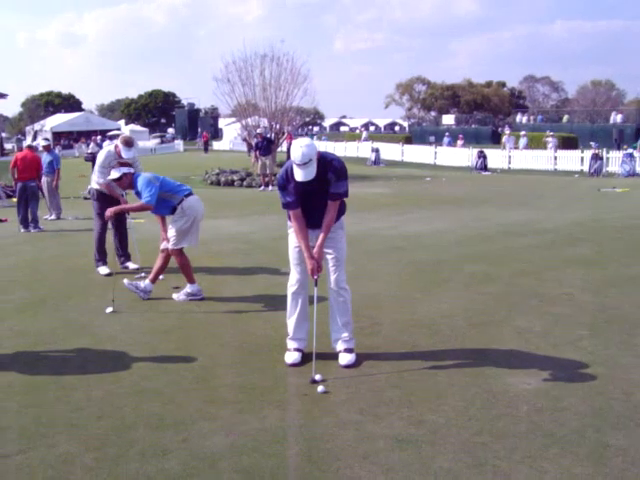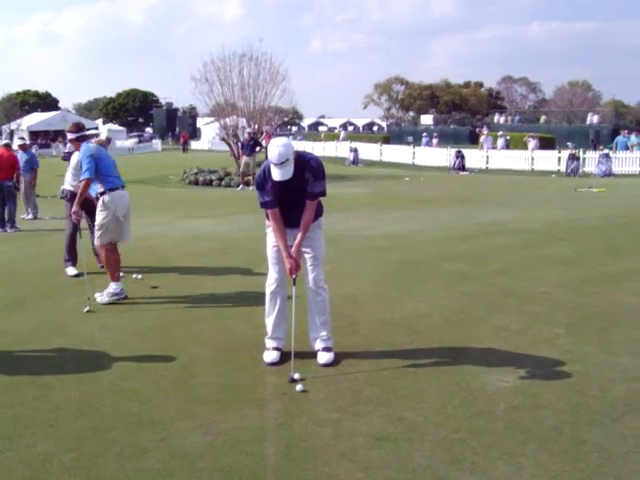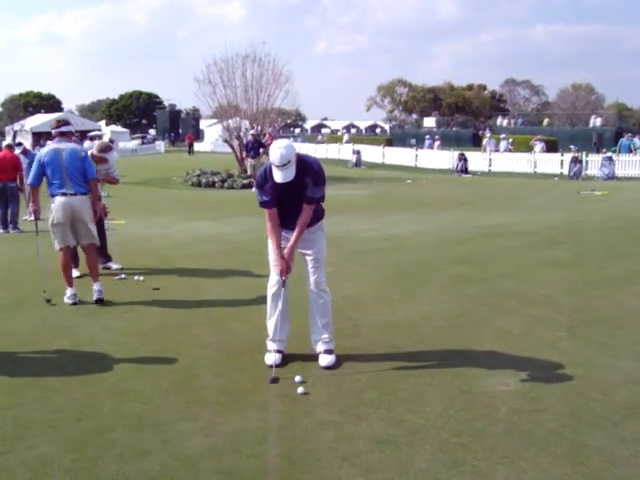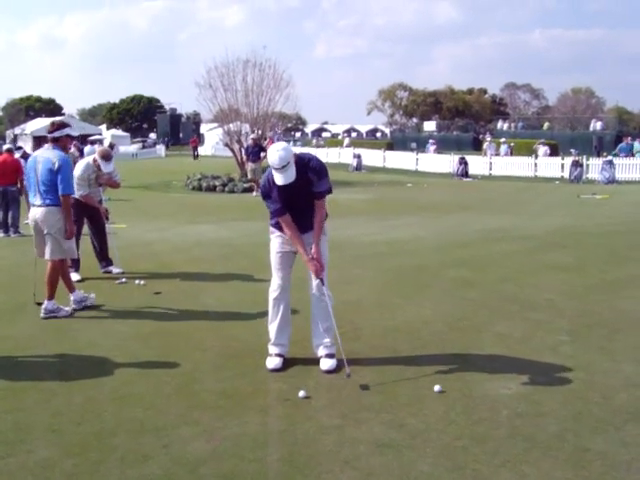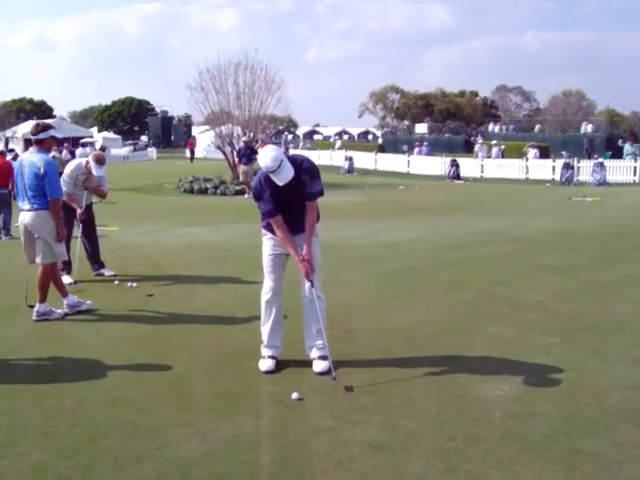
dt=1s
person 1, frame 1
left shoulder: (335, 167)
right shoulder: (285, 176)
left elbow: (332, 208)
right elbow: (296, 217)
left wrist: (320, 246)
right wrist: (308, 254)
left hip: (331, 227)
right hip: (300, 228)
left knee: (338, 283)
right knee: (297, 283)
left ankle: (345, 342)
right ankle: (295, 343)
person 1, frame 2
left shoulder: (313, 166)
right shoulder: (263, 176)
left elbow: (310, 208)
right elbow: (274, 217)
left wrist: (298, 246)
right wrist: (286, 254)
left hip: (309, 227)
right hip: (278, 228)
left knee: (316, 282)
right knee: (275, 283)
left ankle: (323, 341)
right ankle: (274, 341)
person 1, frame 3
left shoulder: (313, 170)
right shoulder: (264, 176)
left elbow: (307, 212)
right elbow: (271, 218)
left wrist: (291, 249)
right wrist: (278, 255)
left hip: (311, 229)
right hip: (280, 231)
left knee: (318, 285)
right knee: (276, 285)
left ankle: (324, 344)
right ankle: (276, 344)
person 1, frame 4
left shoulder: (315, 167)
right shoulder: (268, 184)
left elbow: (320, 208)
right elbow: (287, 224)
left wrist: (316, 246)
right wrist: (306, 258)
left hip: (314, 231)
right hip: (282, 234)
left knee: (320, 288)
right knee: (279, 288)
left ankle: (325, 348)
right ankle: (277, 348)
person 1, frame 5
left shoulder: (307, 167)
right shoulder: (261, 185)
left elbow: (312, 208)
right elbow: (279, 226)
left wrist: (307, 246)
right wrist: (297, 259)
left hip: (305, 233)
right hip: (275, 236)
left knee: (312, 290)
right knee: (271, 291)
left ankle: (318, 350)
right ankle: (270, 350)
person 2, frame 1
left shoulder: (144, 180)
right shoulder: (139, 187)
left elbow: (147, 205)
right elbow: (158, 208)
left wrist: (118, 209)
right wrist: (164, 231)
left hip: (188, 206)
right hip: (185, 208)
left knee: (175, 249)
right knee: (166, 249)
left ankle: (194, 289)
right ankle: (146, 287)
person 2, frame 2
left shoulder: (86, 151)
right shoulder: (98, 149)
left elbow: (87, 180)
left wrist: (76, 205)
left hip: (110, 198)
right hip: (121, 195)
left knee: (102, 245)
right knee: (110, 245)
left ankle: (115, 288)
right ankle: (116, 287)
person 2, frame 3
left shoulder: (43, 153)
right shoulder: (80, 150)
left elbow: (33, 183)
right elbow: (92, 179)
left wrist: (34, 203)
right wrist: (96, 203)
left hip: (59, 202)
right hip: (81, 201)
left knee: (64, 249)
right knee: (88, 246)
left ankle: (70, 291)
right ankle: (97, 287)
person 2, frame 4
left shoulder: (33, 157)
right shoulder: (61, 159)
left elbow: (29, 187)
right elbow: (64, 195)
right wrist: (69, 222)
left hip: (35, 211)
right hip: (53, 212)
left knee: (60, 256)
right knee: (56, 259)
left ankle: (75, 296)
right ankle: (49, 305)
person 2, frame 5
left shoulder: (20, 161)
right shoulder: (47, 162)
left elbow: (18, 192)
right elbow: (53, 199)
right wrist: (60, 225)
left hip: (24, 216)
right hip: (42, 216)
left knee: (50, 261)
right knee: (46, 263)
left ankle: (69, 301)
right ankle: (41, 308)
person 3, frame 1
left shoulder: (131, 155)
right shoulder: (105, 155)
right elbow: (103, 183)
right wrist: (120, 198)
left hip: (118, 192)
right hip: (100, 192)
left knee: (121, 227)
right knee: (100, 227)
left ankle: (124, 260)
right ankle: (101, 263)
person 3, frame 2
right shoulder: (78, 159)
right elbow: (77, 186)
right wrist: (93, 199)
left hip: (91, 193)
right hip: (73, 193)
left knee: (97, 226)
right knee: (73, 227)
left ankle: (102, 259)
right ankle: (70, 263)
person 3, frame 3
left shoulder: (107, 161)
left elbow: (116, 180)
left wrist: (104, 177)
left knee: (99, 228)
left ankle: (105, 260)
right ankle: (73, 266)
person 3, frame 4
left shoulder: (108, 166)
right shoulder: (82, 168)
left elbow: (117, 184)
right elbow: (83, 194)
left wrist: (106, 181)
right wrist: (100, 206)
left hip: (95, 200)
right hip: (77, 200)
left knee: (100, 232)
right knee: (74, 234)
left ankle: (106, 264)
right ankle: (73, 269)
person 3, frame 5
left shoulder: (100, 172)
right shoulder: (73, 167)
left elbow: (103, 195)
right elbow: (66, 192)
left wrist: (92, 187)
right wrist: (77, 208)
left hip: (86, 204)
right hip: (67, 204)
left knee: (91, 236)
right knee: (65, 238)
left ankle: (98, 267)
right ankle: (65, 272)
